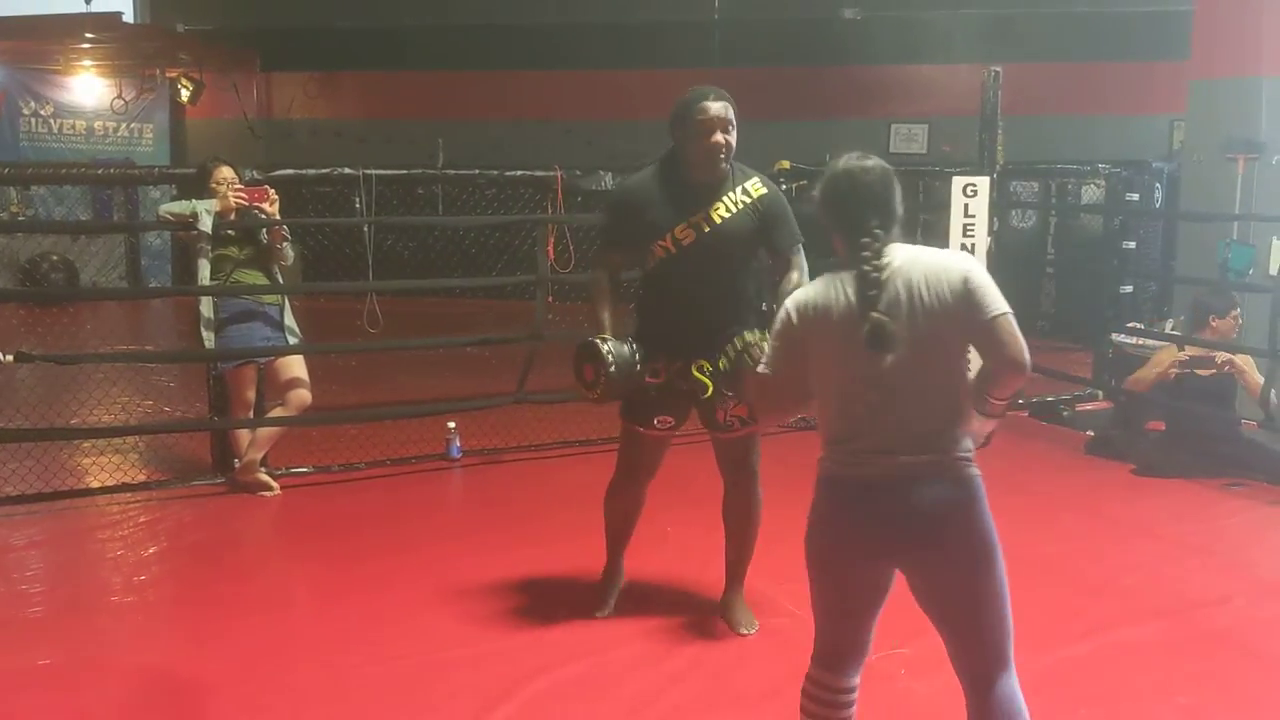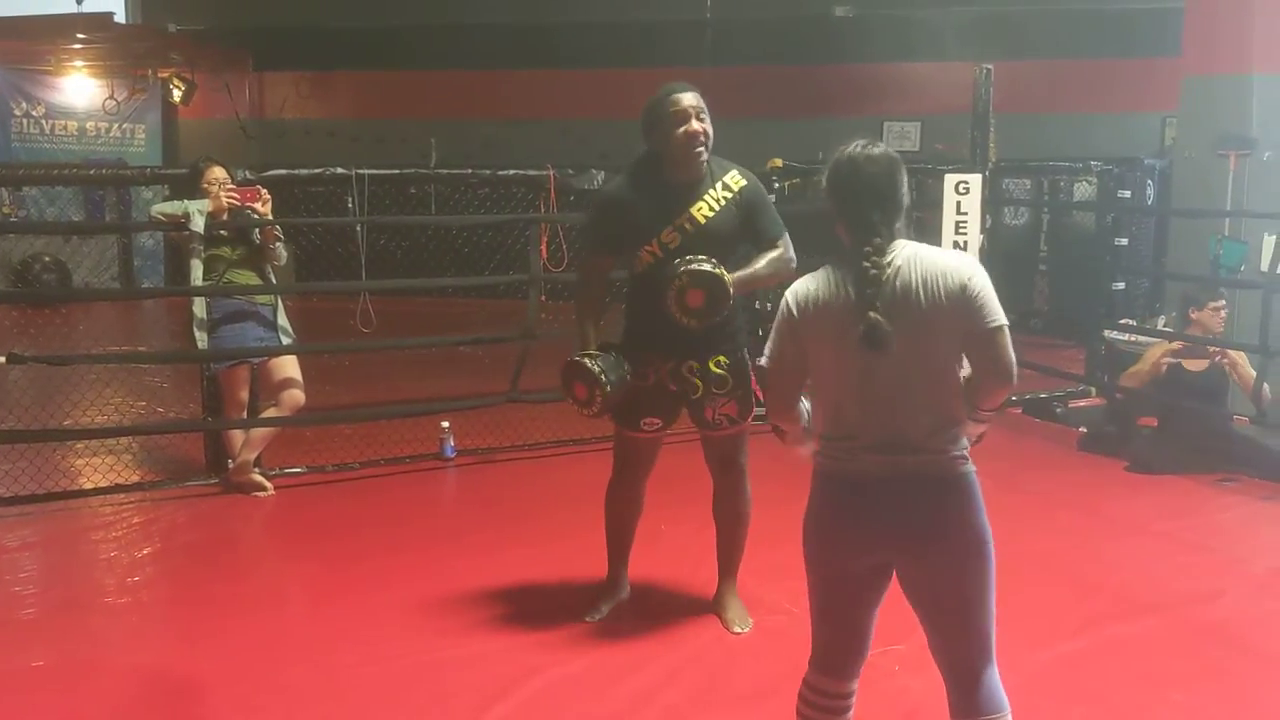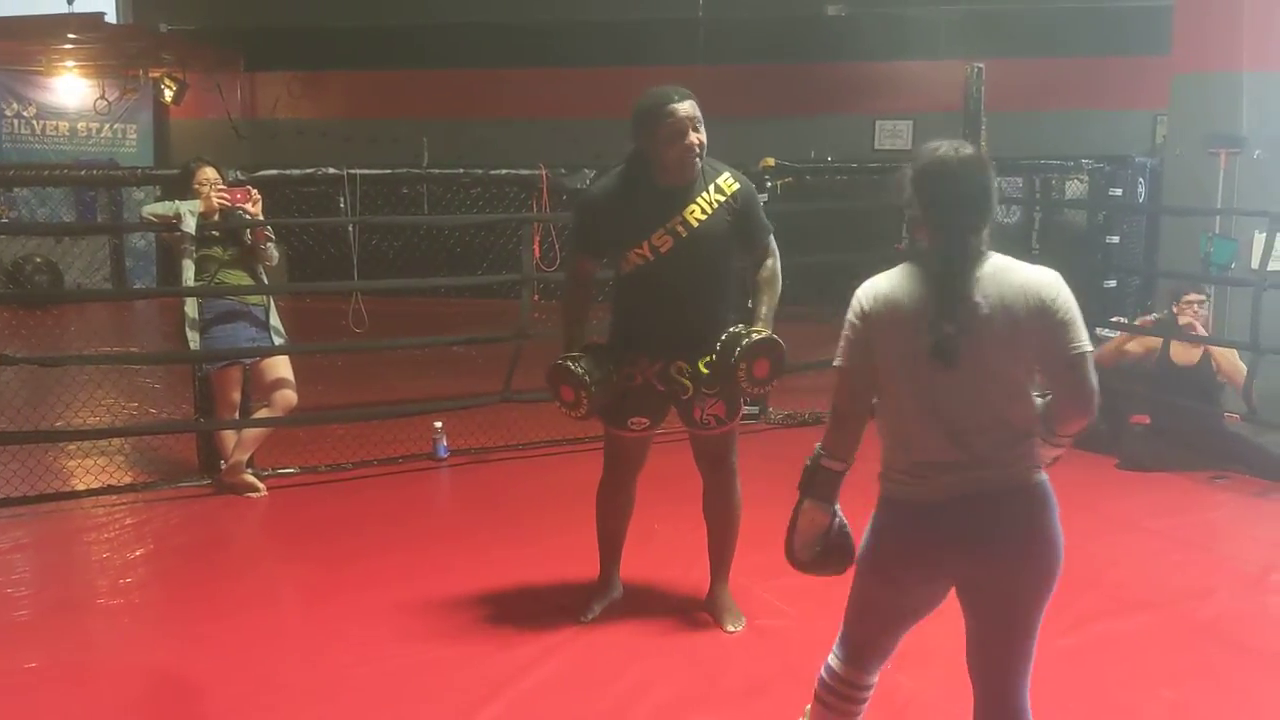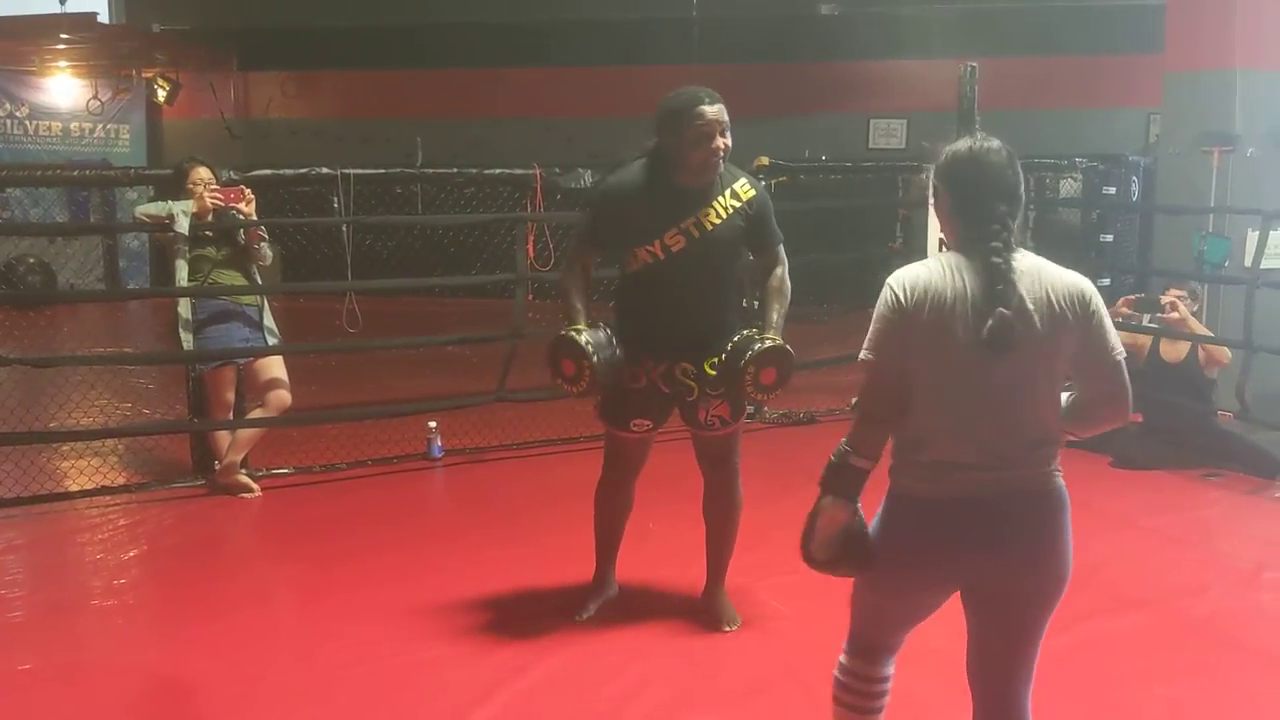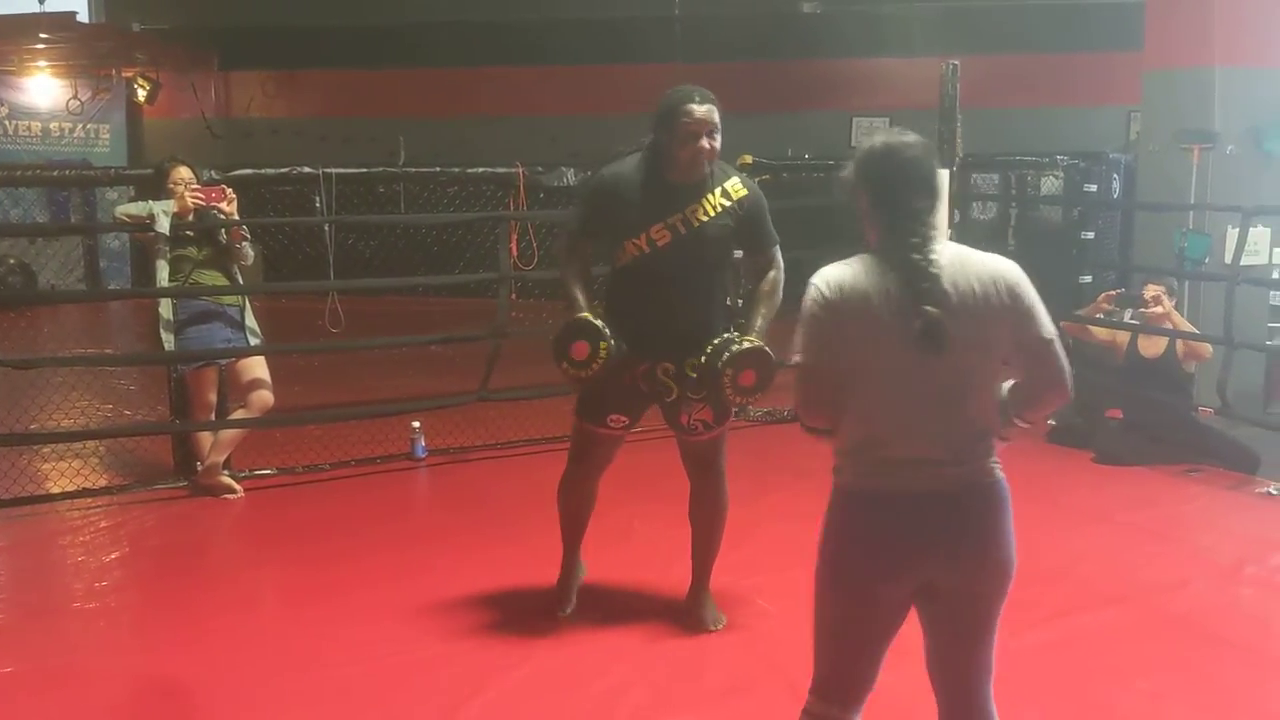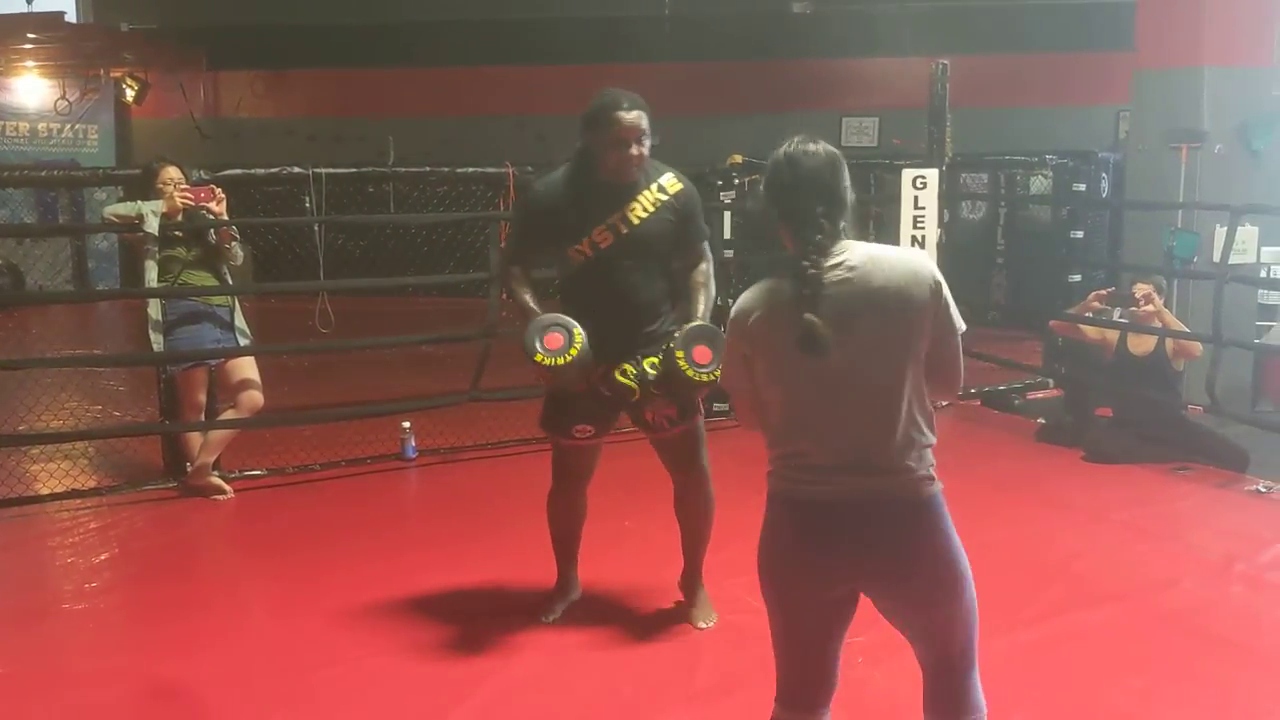
dt=0.4s
person 1, frame 1
left shoulder: (807, 304)
right shoulder: (956, 271)
left elbow: (769, 402)
right elbow: (1013, 364)
right wrist: (980, 413)
left hip: (849, 506)
right hip: (945, 501)
left knee: (835, 663)
right knee: (991, 672)
person 1, frame 2
left shoulder: (805, 295)
right shoulder: (956, 271)
left elbow: (780, 407)
right elbow: (999, 376)
right wrist: (967, 422)
left hip: (843, 501)
right hip: (940, 498)
left knee: (834, 664)
right knee: (973, 669)
person 1, frame 3
left shoulder: (877, 297)
right shoulder: (1040, 289)
left elbow: (847, 414)
right elbow: (1079, 403)
left wrist: (818, 495)
right wrist: (1041, 445)
left hip: (911, 517)
right hip: (1014, 516)
left knee: (858, 651)
person 1, frame 4
left shoulder: (909, 286)
right shoulder: (1072, 292)
left elbow: (877, 411)
right elbow: (1112, 403)
left wrist: (839, 490)
left hip: (925, 516)
right hip: (1029, 520)
left knee: (869, 644)
person 1, frame 5
left shoulder: (835, 288)
right shoulder: (999, 277)
left elbow: (815, 410)
right elbow: (1052, 387)
left hip: (871, 517)
right hip: (972, 514)
person 1, frame 6
left shoulder: (752, 311)
right shoulder: (917, 273)
left elbow: (752, 415)
right elbow: (947, 382)
left hip: (802, 525)
right hip: (906, 517)
right knee: (953, 669)
person 2, frame 1
left shoulder: (761, 193)
right shoulder: (639, 193)
left elbow: (794, 267)
right elbow: (609, 267)
right wrist: (606, 334)
right hip: (659, 355)
left knee: (742, 472)
right knee: (633, 470)
left ankle: (734, 592)
right ankle: (613, 569)
person 2, frame 2
left shoulder: (740, 185)
right shoulder: (620, 197)
left elbow: (785, 256)
right elbow: (594, 275)
left wrist: (731, 281)
right wrist: (590, 346)
left hip: (720, 353)
right hip: (647, 355)
left knee: (730, 469)
right knee: (629, 470)
left ankle: (727, 588)
right ankle: (616, 580)
person 2, frame 3
left shoulder: (732, 188)
right shoulder: (606, 198)
left elbow: (766, 258)
right elbow: (581, 276)
left wrist: (762, 327)
right wrist: (573, 348)
left hip: (712, 355)
right hip: (636, 355)
left knee: (720, 469)
right knee: (620, 468)
left ankle: (720, 587)
right ankle: (609, 579)
person 2, frame 4
left shoulder: (746, 193)
right shoulder: (622, 192)
left elbow: (774, 265)
right elbow: (580, 260)
left wrist: (772, 332)
right wrist: (578, 321)
left hip: (715, 356)
right hip: (641, 355)
left knee: (722, 470)
right knee: (619, 470)
left ankle: (715, 588)
right ankle: (604, 578)
person 2, frame 5
left shoulder: (740, 193)
right shoulder: (615, 184)
left elbow: (769, 268)
right elbow: (577, 250)
left wrist: (753, 335)
right wrist: (581, 310)
left hip: (699, 356)
right hip: (623, 350)
left knee: (708, 473)
right knee: (583, 464)
left ankle: (700, 590)
right ankle: (570, 567)
person 2, frame 6
left shoulder: (674, 189)
right shoulder: (549, 196)
left elbow: (699, 261)
right elbow: (516, 264)
left wrist: (697, 324)
right wrist: (535, 315)
left hip: (660, 353)
right hip: (584, 358)
left knee: (692, 470)
right knee: (569, 476)
left ankle: (694, 582)
right ankle: (567, 581)
person 3, frame 1
left shoulder: (253, 221)
right shoulder: (203, 226)
left elbow: (285, 258)
right elbow: (165, 211)
left wrist: (274, 219)
right wrist: (216, 207)
left hip: (275, 314)
right hip: (236, 315)
left knee: (299, 396)
right knee: (243, 403)
left ankle: (248, 464)
right ankle: (248, 468)
person 3, frame 2
left shoulder: (246, 222)
right shoulder: (196, 226)
left elbow: (278, 258)
right elbow: (156, 212)
left wrist: (267, 220)
right wrist: (208, 208)
left hip: (267, 315)
right hip: (229, 316)
left knee: (293, 397)
right knee: (237, 403)
left ankle: (242, 465)
right ankle: (242, 469)
person 3, frame 3
right shoulder: (187, 227)
left elbow: (270, 259)
right elbow: (147, 212)
left wrist: (257, 219)
right wrist: (199, 208)
left hip: (260, 315)
right hip: (221, 316)
left knee: (285, 397)
right knee: (229, 404)
left ankle: (235, 466)
right ankle: (234, 469)
person 3, frame 4
left shoulder: (230, 222)
right shoulder: (181, 227)
left elbow: (264, 258)
right elbow: (140, 212)
left wrist: (251, 218)
right wrist: (192, 208)
left hip: (253, 315)
right hip: (214, 316)
left knee: (279, 397)
right knee: (222, 404)
left ankle: (228, 466)
right ankle: (229, 470)
person 3, frame 5
left shoulder: (212, 222)
right shoulder: (162, 227)
left elbow: (245, 258)
right elbow: (120, 213)
left wrist: (232, 218)
right wrist: (173, 208)
left hip: (235, 316)
right hip: (195, 317)
left knee: (261, 398)
right knee: (204, 405)
left ankle: (211, 468)
right ankle: (211, 471)
person 3, frame 6
left shoulder: (201, 222)
right shoulder: (151, 227)
left elbow: (235, 258)
right elbow: (109, 213)
left wrist: (222, 218)
right wrist: (161, 208)
left hip: (224, 316)
right hip: (185, 317)
left knee: (251, 398)
right knee: (194, 405)
left ankle: (200, 468)
right ankle: (200, 472)
person 4, frame 1
left shoulder: (1238, 358)
right shoulder: (1173, 353)
right elbow: (1128, 391)
left wrist: (1241, 370)
right wrist: (1161, 372)
left hip: (1227, 442)
right hip: (1181, 442)
right knee: (1147, 457)
person 4, frame 2
left shoulder: (1227, 354)
right shoulder: (1163, 349)
left elbow: (1263, 400)
right elbow: (1122, 389)
left wrist: (1235, 364)
right wrist: (1156, 363)
left hip: (1219, 438)
right hip: (1173, 439)
right knee: (1141, 453)
person 4, frame 3
left shoulder: (1219, 347)
right shoulder: (1156, 343)
left elbow: (1244, 385)
right elbow: (1101, 360)
left wrist: (1206, 340)
right wrist: (1131, 334)
left hip: (1210, 436)
right hip: (1163, 436)
right knee: (1132, 451)
person 4, frame 4
left shoulder: (1203, 346)
right shoulder: (1145, 339)
left elbow: (1223, 359)
left wrist: (1186, 319)
right wrist: (1114, 312)
left hip: (1202, 434)
right hip: (1157, 433)
right knee: (1123, 448)
person 4, frame 5
left shoulder: (1181, 340)
right shoulder: (1123, 335)
left elbow: (1205, 353)
right elbow: (1069, 327)
left wrist: (1170, 313)
right wrist: (1096, 308)
left hip: (1182, 428)
right hip: (1135, 428)
left knee: (1247, 460)
right knee: (1104, 444)
right ankle: (1190, 458)
person 4, frame 6
left shoulder: (1170, 339)
right shoulder: (1112, 334)
left elbow: (1195, 351)
right elbow: (1058, 325)
left wrist: (1161, 311)
right wrist: (1086, 306)
left hip: (1171, 426)
right hip: (1126, 426)
left knee: (1236, 457)
right knee: (1094, 442)
right ankle: (1178, 456)
